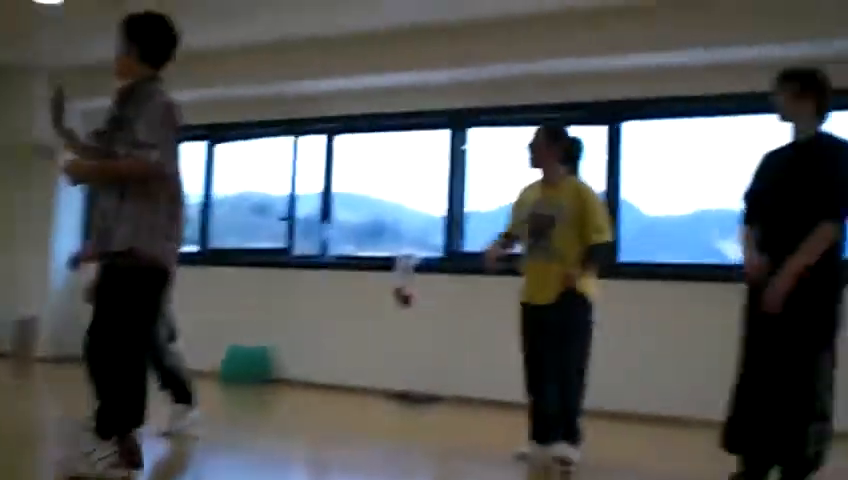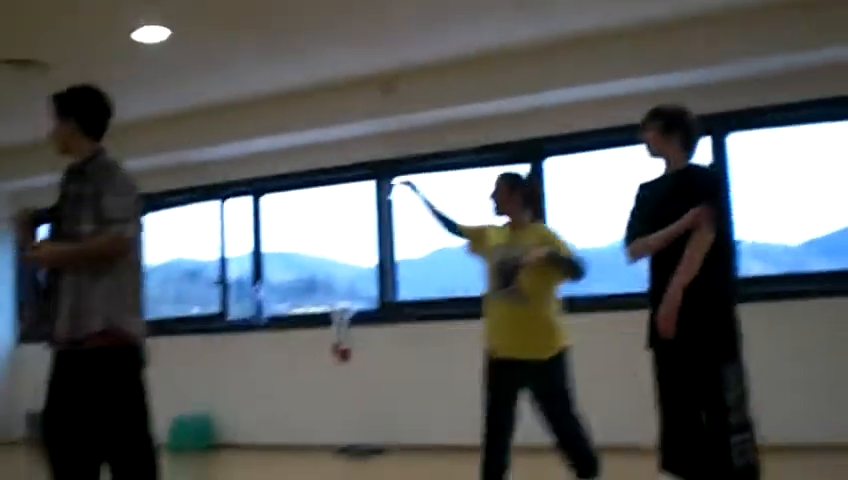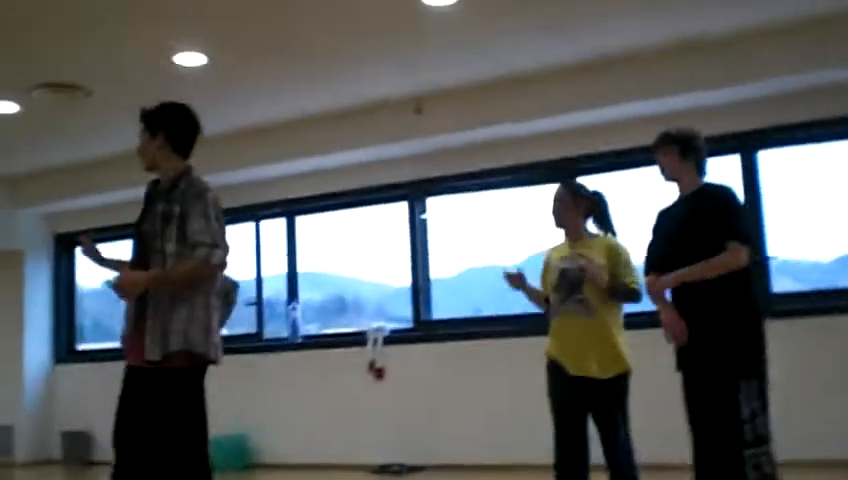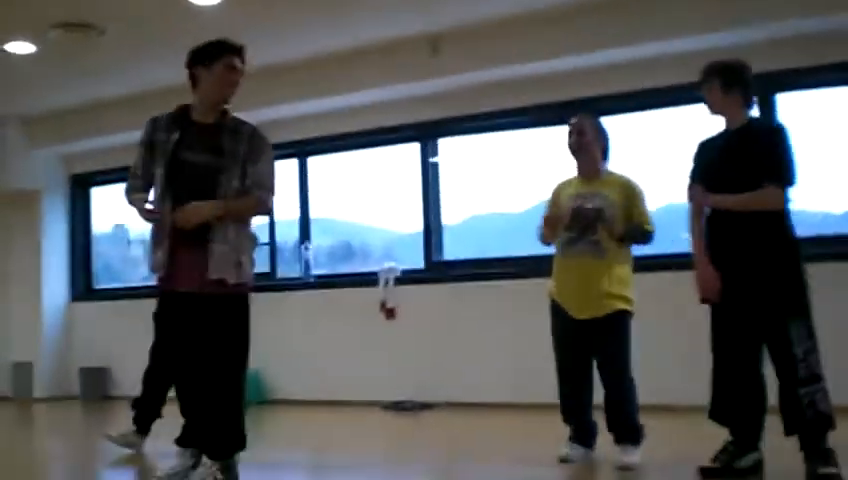
dt=0.5s
person 1, frame 1
left shoulder: (150, 99)
right shoulder: (136, 101)
left elbow: (150, 164)
left wrist: (92, 170)
right wrist: (84, 158)
left hip: (139, 245)
right hip: (129, 244)
left knee: (110, 342)
right knee: (124, 344)
right ankle: (120, 440)
person 1, frame 2
left shoulder: (108, 174)
right shoulder: (76, 179)
left elbow: (125, 237)
left wrist: (64, 252)
right wrist: (39, 246)
left hip: (105, 325)
right hip: (73, 327)
left knee: (120, 429)
right knee: (62, 426)
person 1, frame 3
left shoulder: (196, 194)
right shoulder: (157, 195)
left elbow: (212, 261)
left wrist: (149, 279)
right wrist: (101, 260)
left hip: (178, 341)
right hip: (145, 342)
left knee: (179, 446)
right knee: (132, 438)
person 1, frame 4
left shoulder: (248, 139)
right shoulder: (160, 129)
left elbow: (261, 201)
right elbow: (135, 184)
left wrist: (212, 209)
right wrist: (143, 205)
left hip: (223, 266)
right hip: (173, 265)
left knee: (224, 366)
right knee: (180, 362)
person 2, frame 1
right shoulder: (772, 162)
right elbow: (751, 222)
left wrist: (786, 274)
right wrist: (751, 252)
left hip: (810, 289)
right hip: (767, 289)
left knee: (806, 384)
right knee: (753, 382)
person 2, frame 2
left shoulder: (705, 180)
right shoulder: (649, 192)
left elbow: (704, 236)
right elbow: (634, 250)
left wrist: (673, 296)
right wrist: (681, 224)
left hip: (708, 310)
right hip: (667, 311)
left knee: (724, 403)
right knee: (678, 406)
person 2, frame 3
left shoulder: (720, 199)
right shoulder: (665, 218)
left elbow: (738, 256)
right elbow: (652, 279)
left wrist: (673, 278)
right wrist: (665, 310)
left hip: (735, 329)
right hip: (692, 336)
left knee: (745, 419)
right knee: (708, 426)
person 2, frame 4
left shoulder: (769, 134)
right shoulder: (708, 150)
left elbow: (772, 196)
right elbow: (696, 210)
left wrist: (713, 199)
right wrist: (701, 262)
left hip: (773, 264)
right hip: (727, 271)
left knee: (795, 356)
right knee: (734, 359)
right ankle: (744, 444)
person 3, frame 1
left shoulder: (581, 193)
right shoulder: (527, 195)
left elbow: (602, 243)
right elbow: (512, 234)
left wrist: (578, 270)
right wrist: (496, 249)
left hip: (570, 294)
right hip: (534, 294)
left knee: (566, 364)
right knee: (536, 371)
left ankle: (567, 440)
right ankle: (541, 438)
person 3, frame 2
left shoulder: (544, 235)
right shoulder: (491, 236)
left elbow: (576, 270)
right elbow: (454, 227)
left wrist: (547, 255)
right wrist: (422, 199)
left hip: (543, 346)
right hip: (501, 346)
left knee: (560, 416)
right knee: (496, 419)
person 3, frame 3
left shoulder: (610, 248)
right shoulder: (553, 256)
left elbow: (634, 294)
left wrist: (604, 282)
right wrist: (524, 288)
left hip: (606, 359)
right hip: (563, 359)
left knee: (613, 433)
right knee: (568, 437)
person 3, frame 4
left shoulder: (623, 187)
right shoulder: (562, 190)
left elbow: (646, 235)
right elbow: (545, 238)
left wrist: (620, 230)
right wrist: (553, 226)
left hip: (609, 297)
right hip: (565, 297)
left knee: (615, 372)
right knee: (571, 372)
left ankle: (629, 440)
right ankle: (581, 438)
